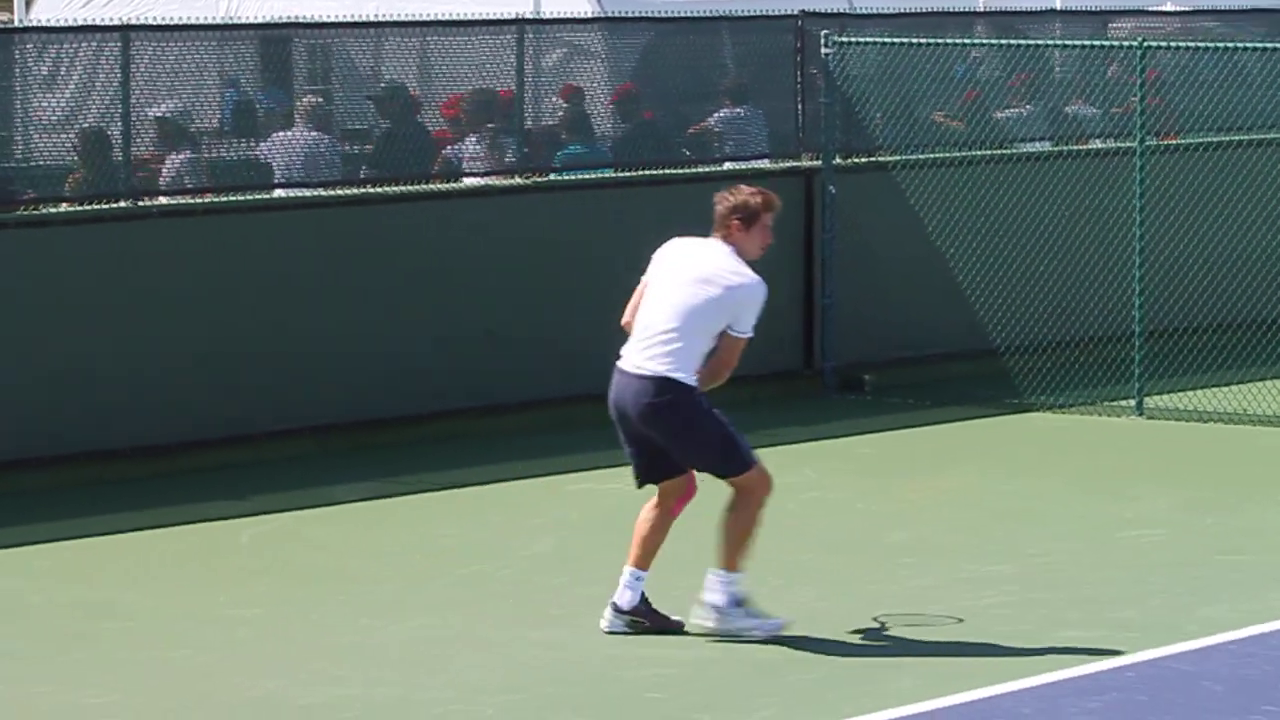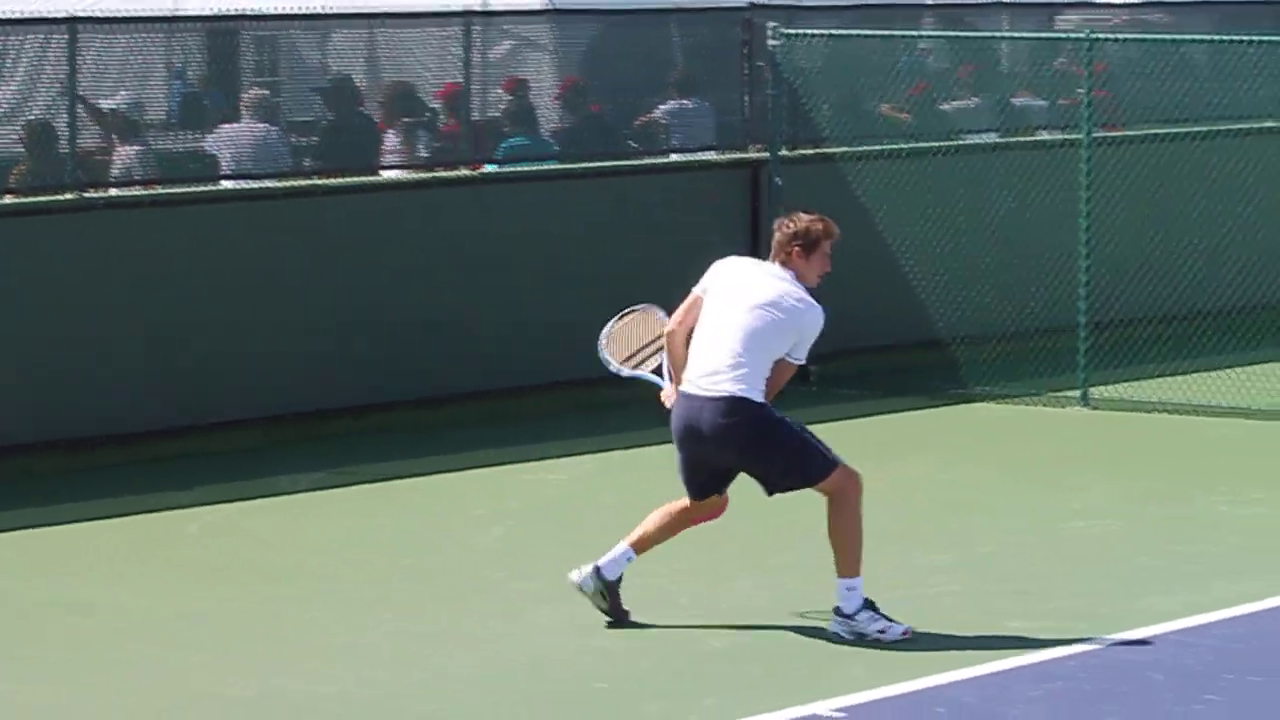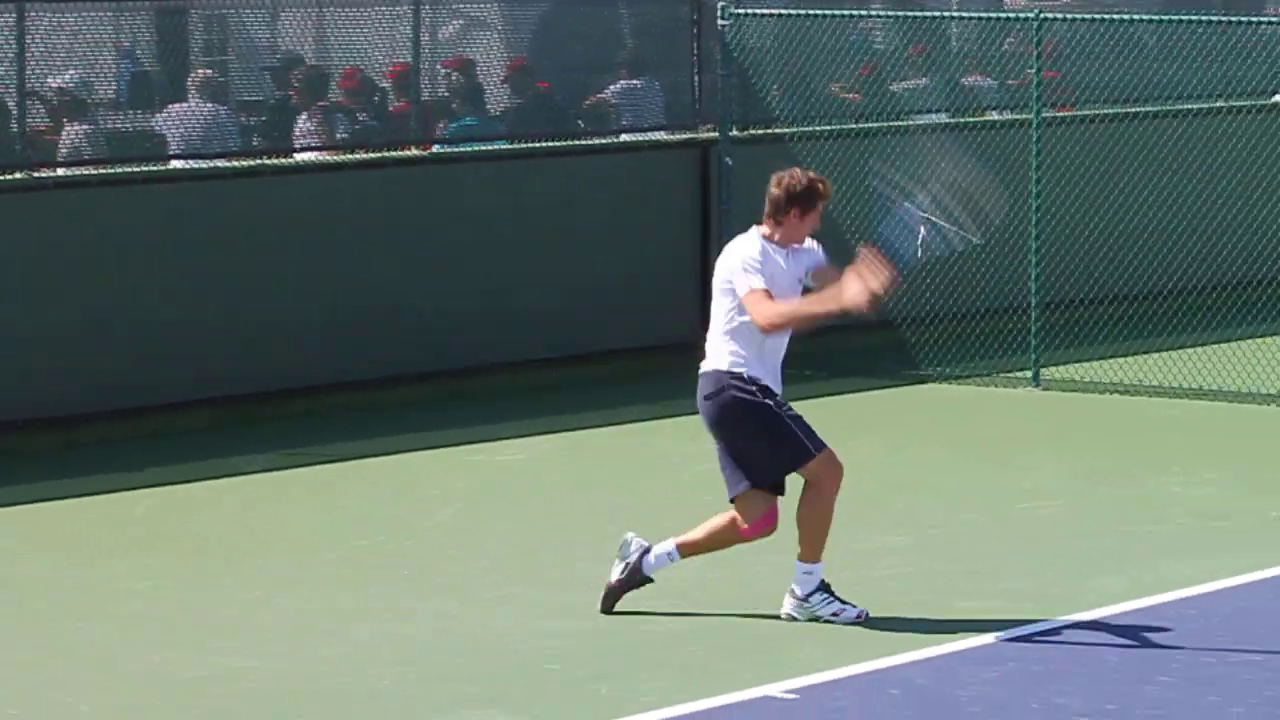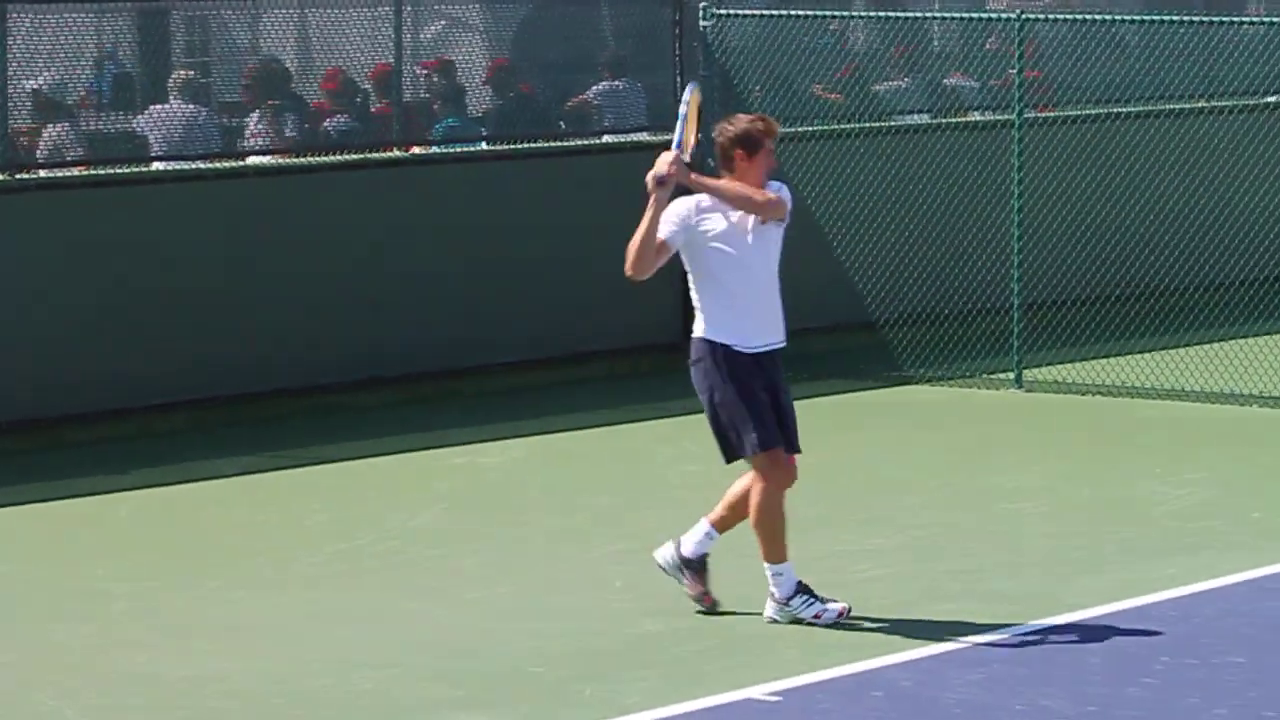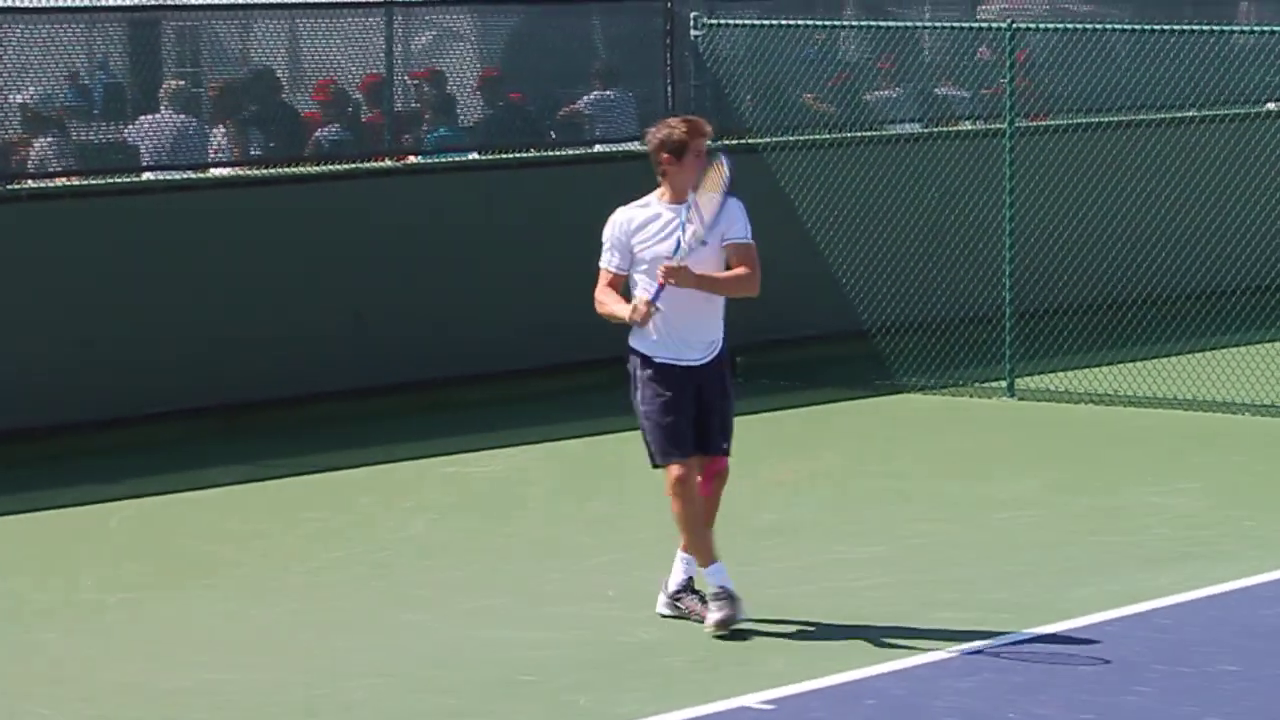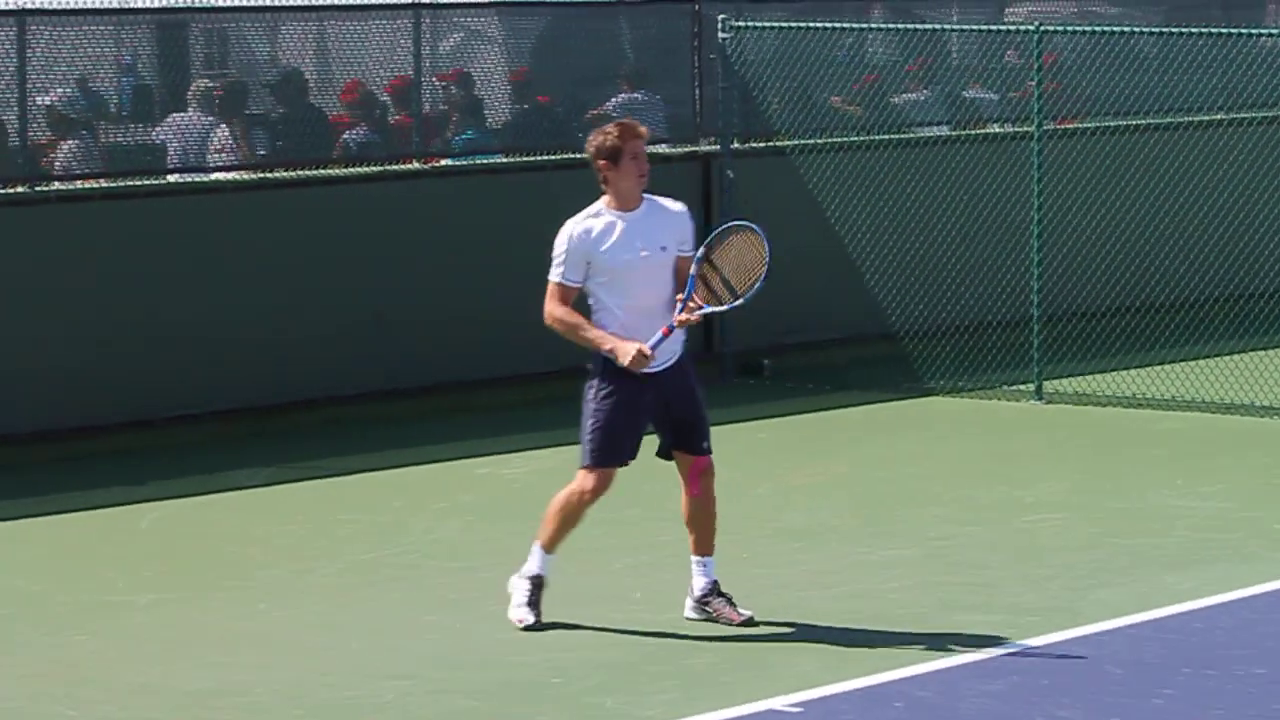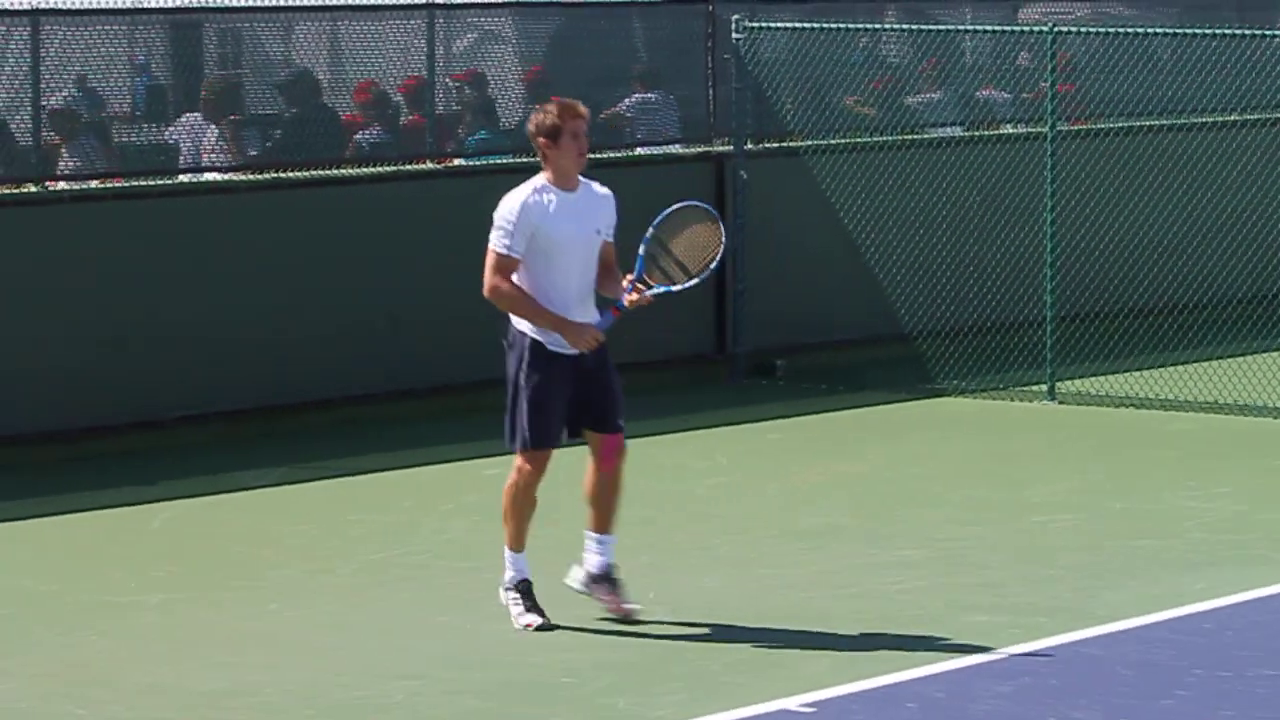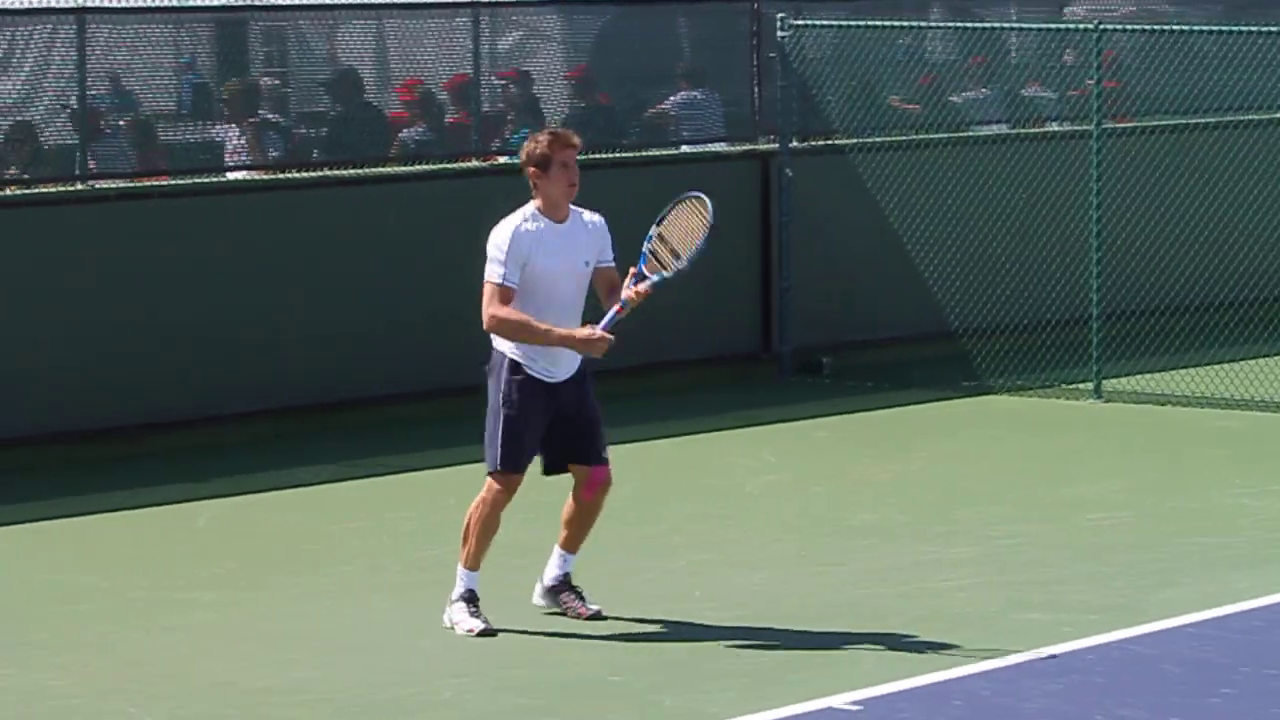
dt=0.3s
person 1, frame 1
left shoulder: (673, 249)
right shoulder: (748, 287)
left elbow: (630, 319)
right elbow: (719, 370)
left hip: (622, 387)
right hip: (666, 394)
left knee: (677, 490)
right knee: (755, 482)
left ankle: (626, 604)
right ankle: (720, 597)
person 1, frame 2
left shoulder: (726, 268)
right shoulder: (808, 312)
left elbow: (676, 330)
right elbow: (770, 387)
left hip: (688, 411)
right hip: (735, 414)
left knee: (704, 504)
right knee: (846, 486)
left ankle: (603, 573)
right ankle: (852, 608)
person 1, frame 3
left shoulder: (806, 251)
right shoulder: (745, 254)
left elbow: (835, 287)
right elbow: (767, 320)
left wrist: (865, 282)
right wrist: (841, 299)
left hip: (750, 392)
right hip: (734, 388)
left knee: (754, 520)
right knee: (826, 470)
left ankle: (646, 557)
right ankle: (806, 592)
person 1, frame 4
left shoulder: (774, 199)
right shoulder: (687, 212)
left elbow: (765, 203)
right elbow: (637, 269)
left wrist: (695, 179)
right wrist: (657, 199)
left hip: (762, 356)
right hip: (719, 356)
left knee: (775, 473)
right knee: (773, 470)
left ankle: (689, 550)
right ankle: (784, 594)
person 1, frame 5
left shoulder: (727, 211)
right shoulder: (627, 222)
left elbow: (750, 281)
right elbow: (603, 294)
left wrist: (694, 279)
right wrist: (629, 310)
left hip: (710, 361)
right hip: (655, 364)
left knee: (713, 472)
right knee: (679, 475)
left ankle: (683, 585)
right ankle: (719, 585)
person 1, frame 6
left shoulder: (675, 215)
right shoulder: (579, 232)
left elbow: (691, 281)
right elbow: (555, 310)
left wrist: (692, 306)
right wrist: (613, 345)
left hip: (671, 364)
right hip: (617, 370)
left knee: (700, 472)
right knee: (592, 482)
left ankle: (704, 588)
right ankle: (530, 576)
person 1, frame 7
left shoulder: (602, 199)
right shoulder: (521, 206)
right elbow: (495, 285)
left wrist: (622, 289)
right wrist: (564, 327)
left hip: (586, 344)
right hip: (537, 347)
left knee: (610, 451)
right knee: (530, 465)
left ankle: (599, 567)
right ankle: (517, 580)
person 1, frame 8
left shoulder: (593, 227)
right shoulder: (511, 234)
left elbow: (608, 290)
right elbow: (494, 316)
left wrist: (628, 296)
right wrist: (569, 338)
left hip: (569, 373)
right hip: (520, 371)
left knee: (596, 480)
right knee: (502, 485)
left ankle: (555, 580)
right ankle: (463, 595)
